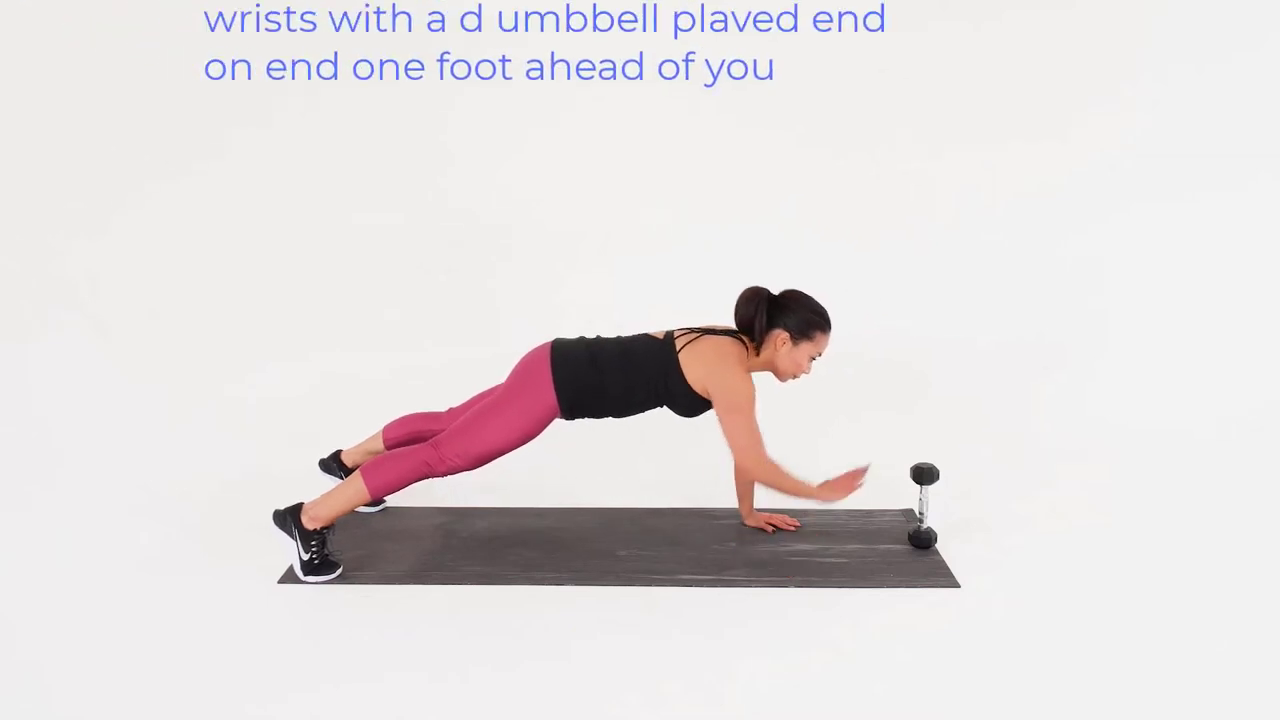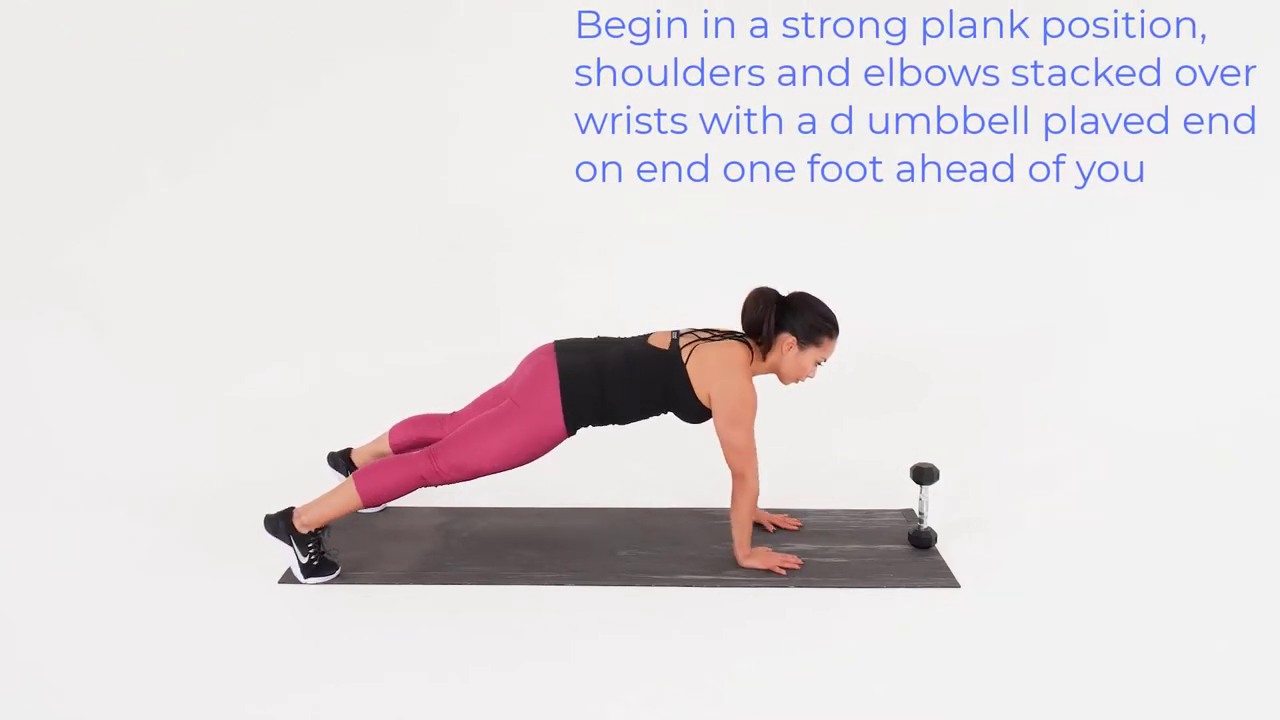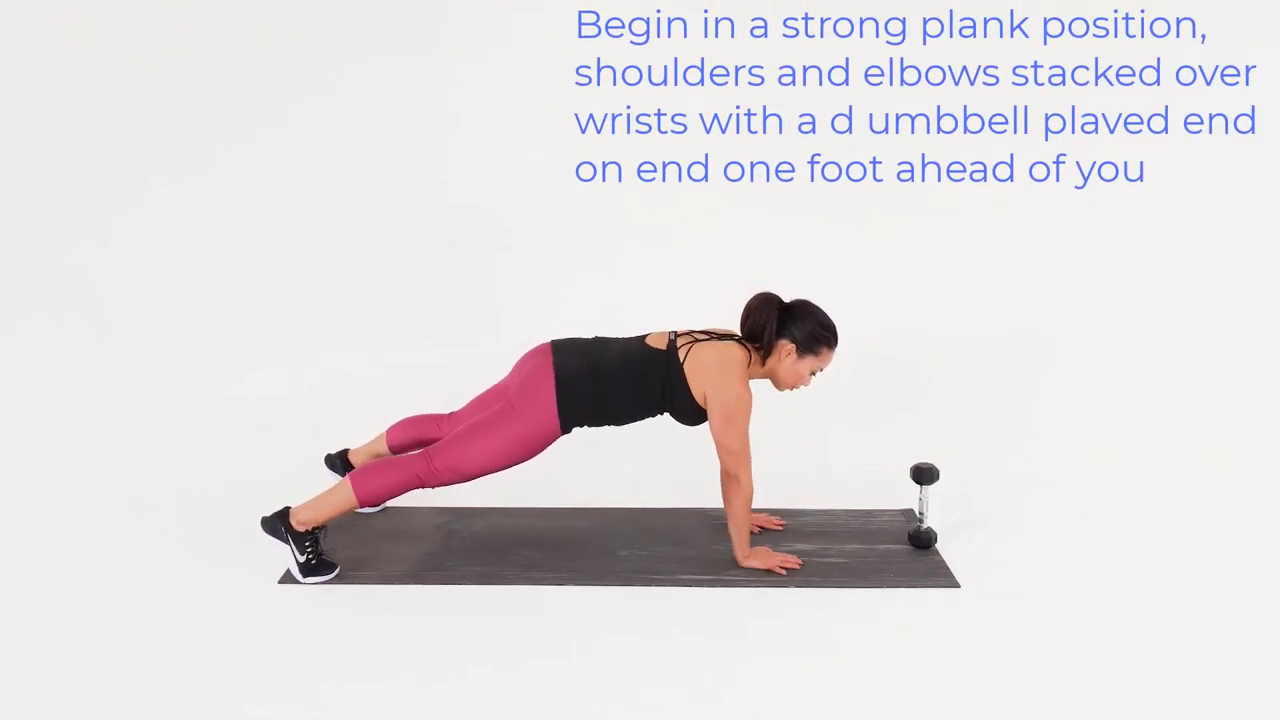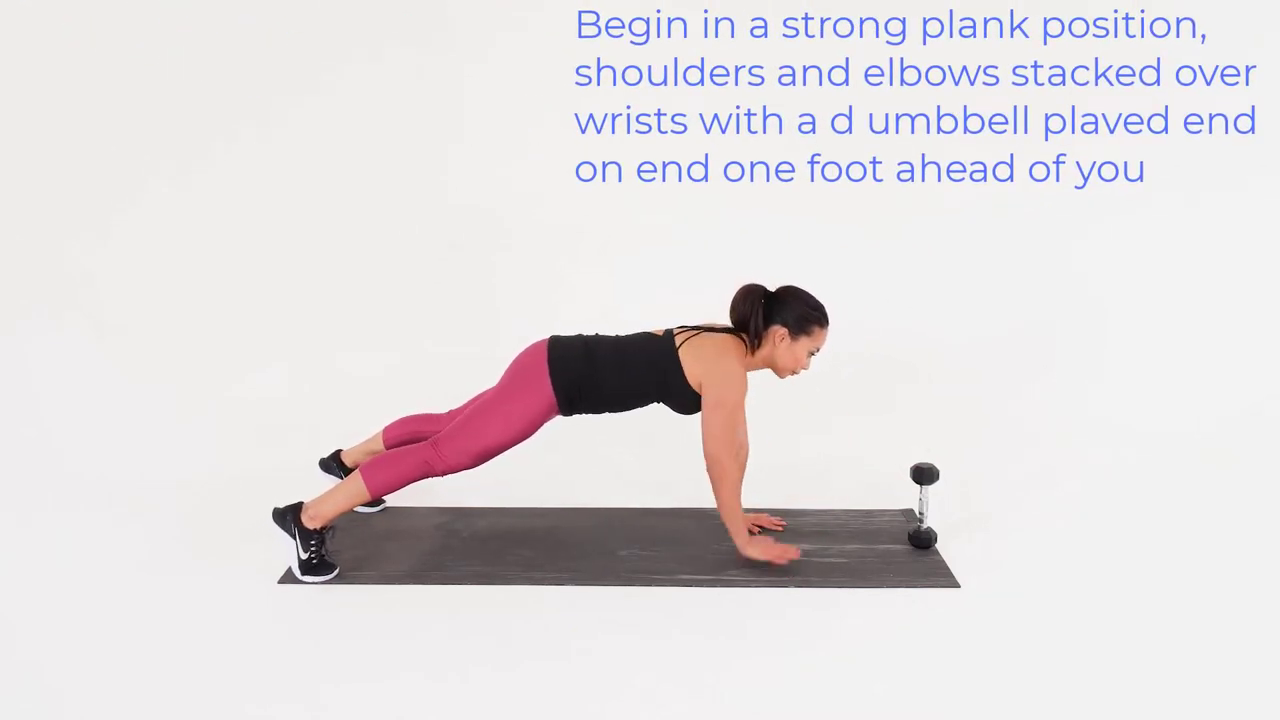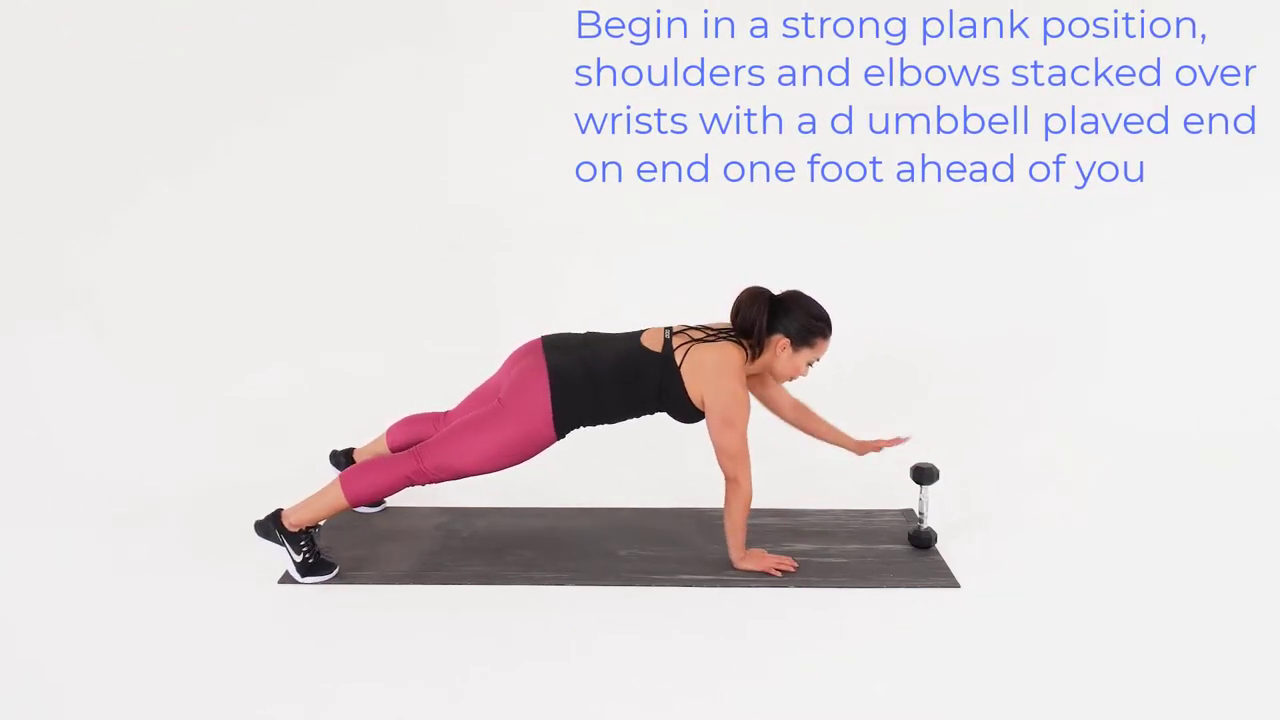
dt=1s
person 1, frame 1
left shoulder: (732, 345)
right shoulder: (730, 370)
left elbow: (749, 447)
right elbow: (753, 462)
left wrist: (749, 511)
right wrist: (816, 493)
left hip: (558, 370)
right hip: (554, 384)
left knee: (449, 425)
right knee: (443, 454)
left ankle: (347, 460)
right ankle: (308, 519)
person 1, frame 2
left shoulder: (733, 348)
right shoulder: (735, 379)
left elbow: (741, 444)
right elbow: (744, 472)
left wrist: (753, 510)
right wrist: (745, 551)
left hip: (554, 366)
right hip: (557, 402)
left knee: (453, 427)
right knee: (440, 463)
left ankle: (356, 458)
right ankle: (299, 522)
person 1, frame 3
left shoulder: (730, 348)
right shoulder: (732, 379)
left elbow: (729, 456)
right elbow: (737, 473)
left wrist: (742, 514)
right wrist: (745, 551)
left hip: (552, 365)
right hip: (553, 400)
left knee: (450, 427)
right knee: (437, 464)
left ankle: (353, 459)
right ankle: (298, 521)
person 1, frame 4
left shoulder: (728, 346)
right shoulder: (728, 365)
left elbow: (734, 444)
right elbow: (723, 465)
left wrist: (737, 514)
right wrist: (744, 539)
left hip: (557, 366)
right hip: (551, 376)
left knee: (449, 426)
right knee: (443, 452)
left ankle: (347, 460)
right ankle: (309, 518)
person 1, frame 5
left shoulder: (733, 345)
right shoulder: (728, 379)
left elbow: (786, 405)
right elbow: (738, 479)
left wrist: (856, 445)
right wrist: (740, 554)
left hip: (544, 362)
right hip: (548, 403)
left knee: (447, 427)
right knee: (430, 462)
left ankle: (355, 458)
right ankle: (291, 523)
